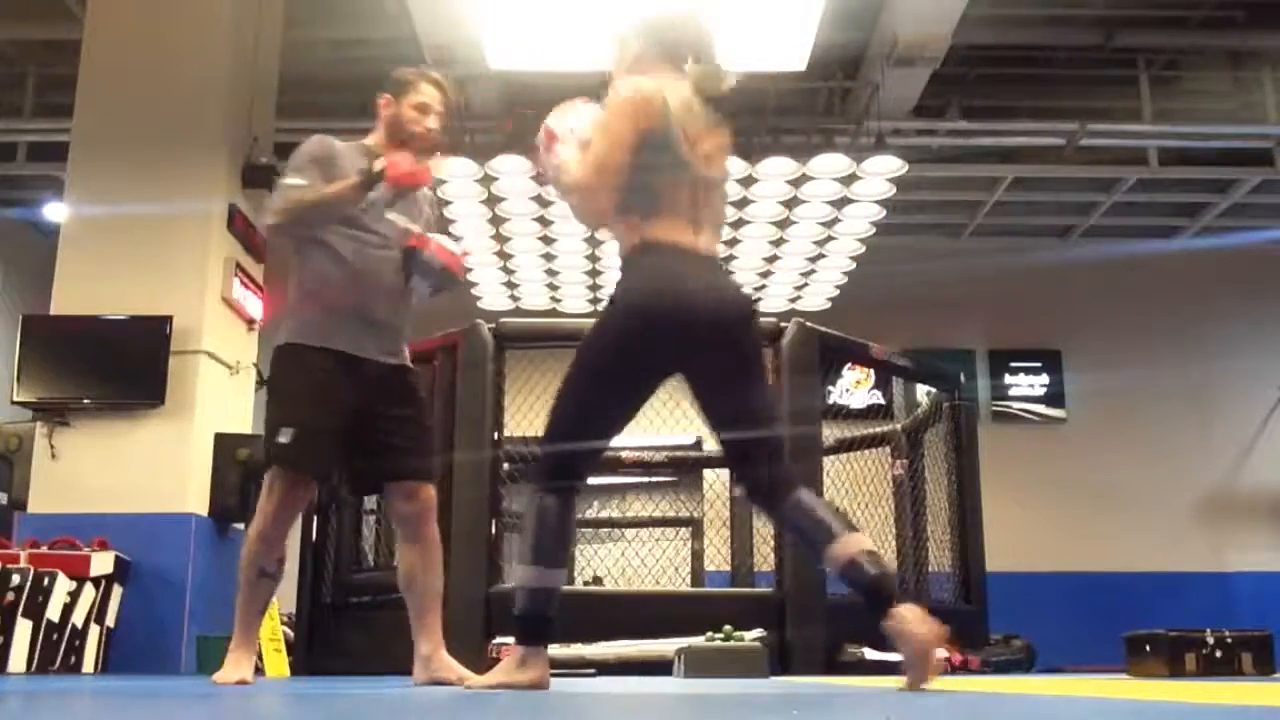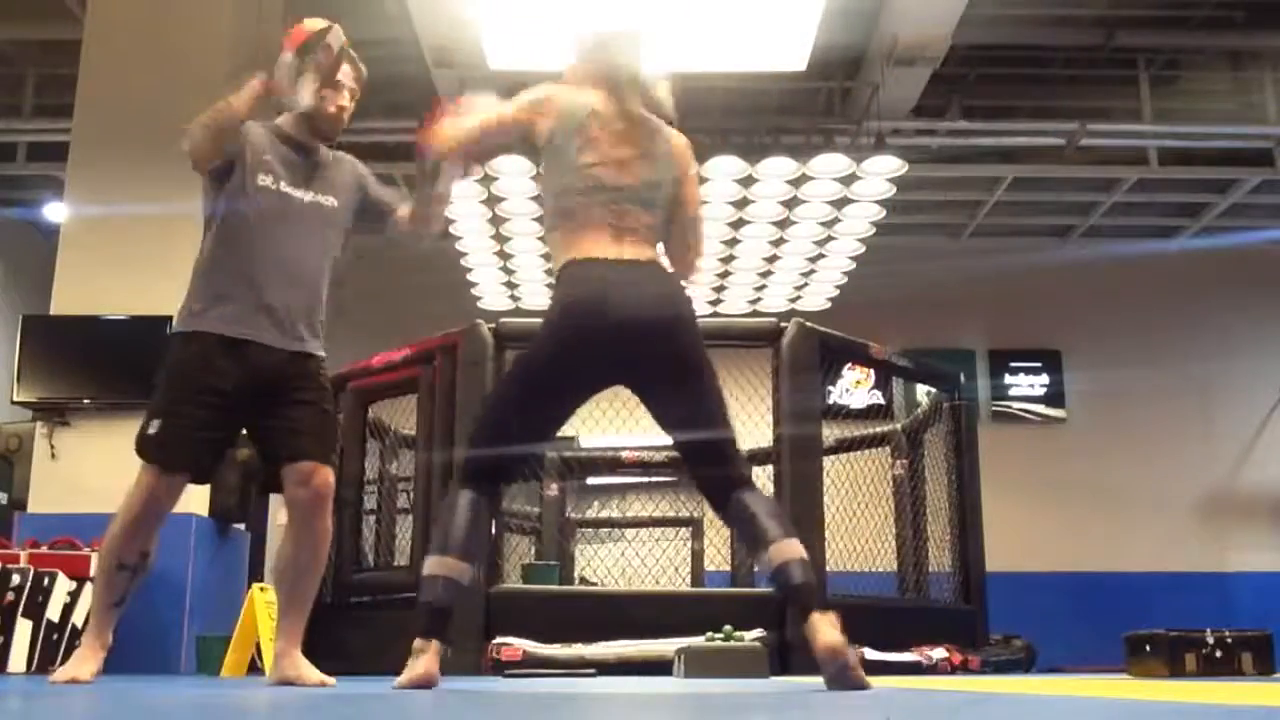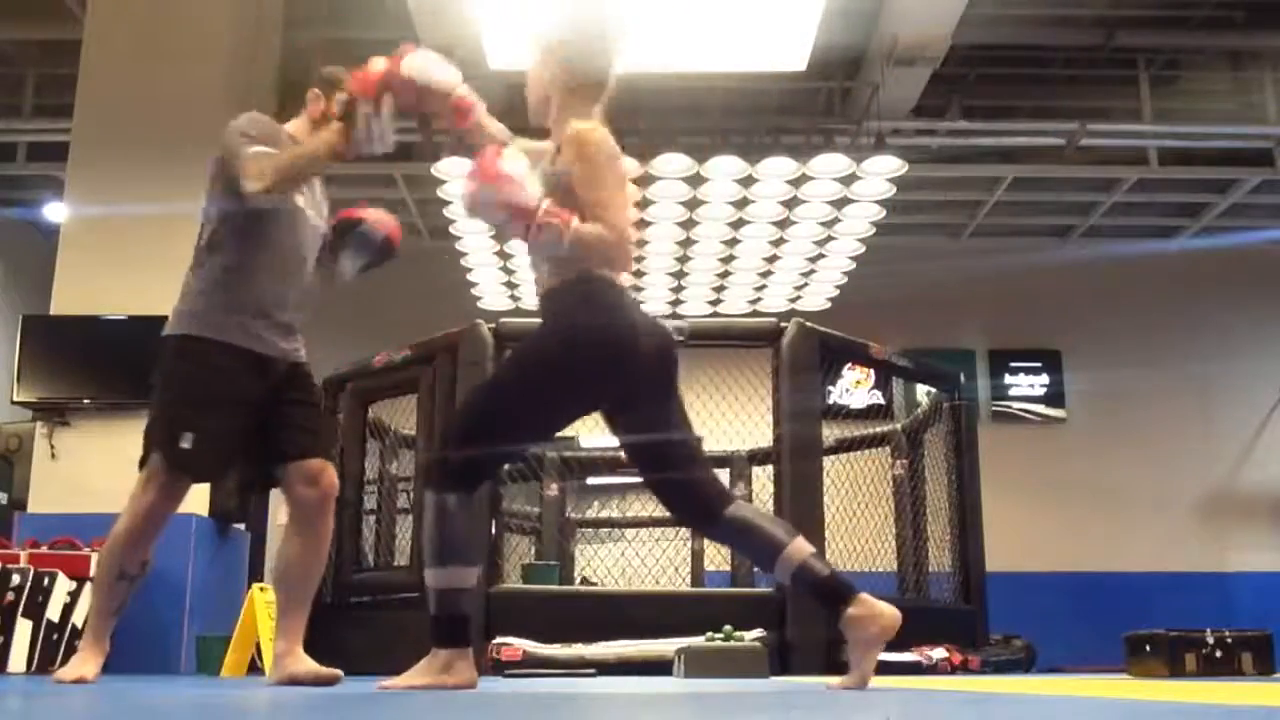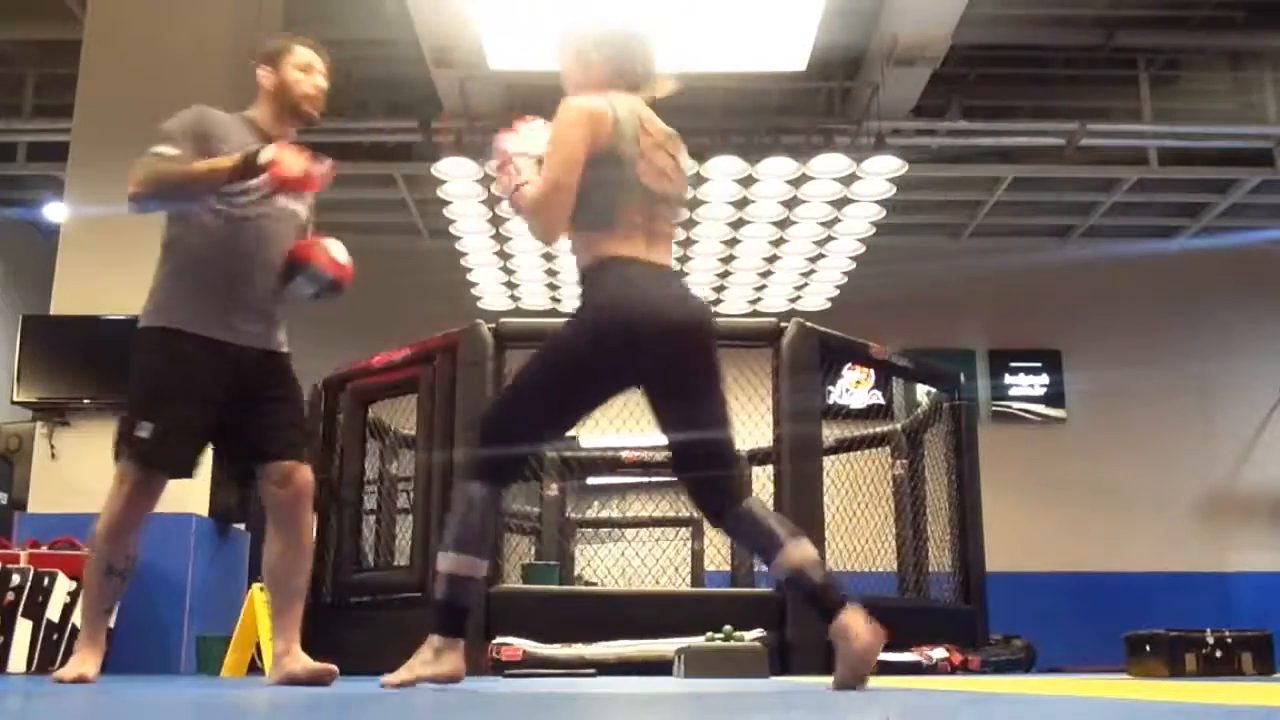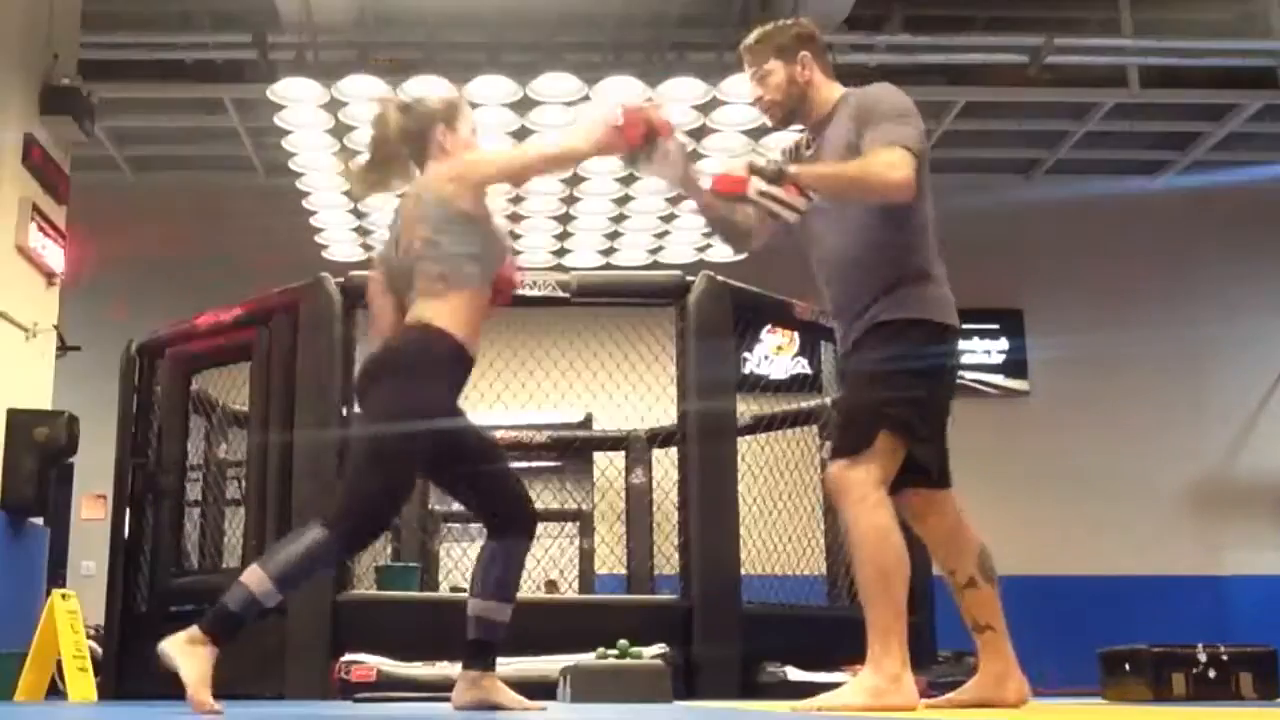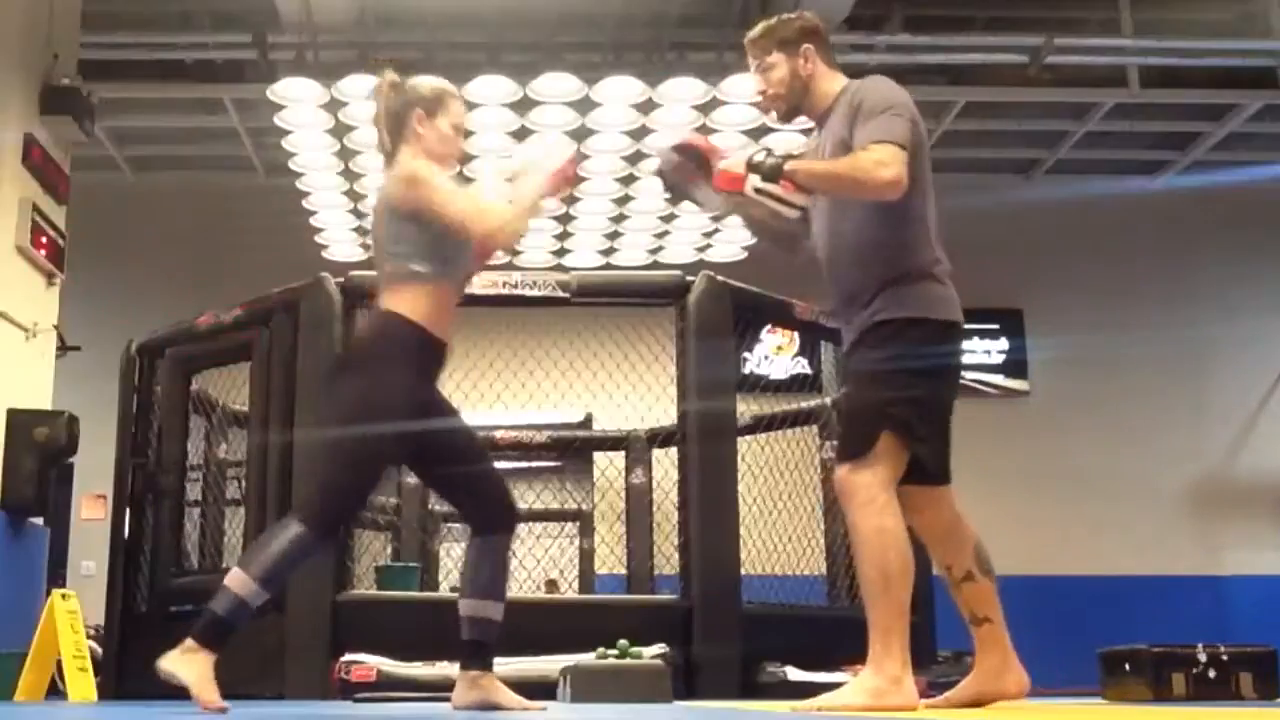
dt=0.2s
person 1, frame 1
left shoulder: (635, 92)
right shoulder: (710, 123)
left elbow: (588, 198)
left wrist: (564, 150)
left hip: (654, 302)
right hip: (718, 305)
left knee: (557, 470)
right knee: (773, 482)
left ankle: (527, 653)
right ankle: (900, 615)
person 1, frame 2
left shoulder: (556, 103)
right shoulder: (672, 144)
left elbow: (447, 145)
left wrist: (474, 117)
left hip: (587, 312)
right hip: (661, 312)
left knee: (483, 468)
right knee: (728, 482)
left ankle: (428, 647)
right ankle: (820, 623)
person 1, frame 3
left shoulder: (580, 136)
right shoulder: (558, 145)
left elbow: (612, 245)
right elbow: (523, 157)
left wrist: (536, 212)
right wrist: (460, 100)
left hip: (585, 331)
right hip: (632, 338)
left knee: (456, 463)
right knee: (703, 500)
left ankle: (451, 654)
right ankle: (857, 608)
person 1, frame 4
left shoulder: (586, 111)
right shoulder: (665, 136)
left elbow: (547, 221)
left wrist: (519, 178)
right wrist: (538, 164)
left hip: (619, 314)
right hip: (680, 316)
left knee: (493, 456)
right knee: (724, 494)
left ankle: (446, 643)
right ankle: (845, 619)
person 1, frame 5
left shoulder: (878, 103)
right shoulder: (806, 150)
left elbow: (896, 177)
right elbow: (744, 234)
left wrist: (786, 175)
right wrist: (688, 179)
left hip: (905, 323)
right hip: (872, 337)
left knee: (855, 478)
right knee: (928, 504)
left ankle: (887, 674)
right ankle: (999, 669)
person 1, frame 6
left shoulder: (876, 98)
right shoulder: (828, 129)
left elbow: (887, 176)
right elbow: (798, 236)
left wrist: (784, 166)
right wrist: (730, 192)
left hip: (906, 322)
right hip: (889, 329)
left knee: (862, 480)
right knee: (924, 499)
left ankle: (889, 673)
right ankle: (997, 662)
person 2, frame 1
left shoulder: (418, 196)
right shoulder: (326, 154)
right elbow: (278, 222)
left wrist: (435, 269)
right wrist: (366, 179)
left hip: (387, 364)
right hip: (313, 351)
left knee: (418, 503)
right knee: (286, 494)
left ankle: (430, 653)
right ankle: (241, 647)
person 2, frame 2
left shoulder: (347, 174)
right shoulder: (248, 138)
left elbow: (415, 223)
right elbow: (199, 149)
right wrist: (270, 80)
left hip: (295, 356)
right hip: (214, 340)
left knee: (314, 488)
right knee: (155, 489)
left ankle: (287, 652)
right ankle: (94, 642)
person 2, frame 3
left shoulder: (315, 190)
right shoulder: (254, 131)
left elbow: (328, 269)
right elbow: (262, 183)
left wrist: (363, 242)
right wrist: (347, 132)
left hip: (282, 357)
right hip: (211, 344)
left knee: (318, 488)
right knee: (161, 491)
left ankle: (289, 650)
right ankle: (93, 644)
person 2, frame 4
left shoulder: (297, 174)
right shoulder: (206, 125)
right elbow: (143, 189)
right wrist: (247, 163)
left hip: (260, 350)
right hip: (186, 337)
left knee: (294, 487)
right knee: (139, 486)
left ankle: (287, 651)
right ankle: (90, 644)
person 2, frame 5
left shoulder: (403, 218)
right shoulder: (459, 176)
right elbow: (567, 148)
left wrist: (485, 285)
right wrist: (613, 125)
left hip: (418, 379)
right hip: (417, 375)
left knee: (514, 517)
right knee: (353, 520)
right ankle: (200, 640)
person 2, frame 6
left shoulder: (408, 192)
right shoulder: (417, 174)
right elbow: (500, 228)
left wrist: (468, 255)
right wrist: (544, 177)
left hip: (411, 377)
right hip: (387, 368)
left knee: (493, 512)
right knee: (329, 511)
left ankle: (476, 677)
right ankle: (196, 650)
